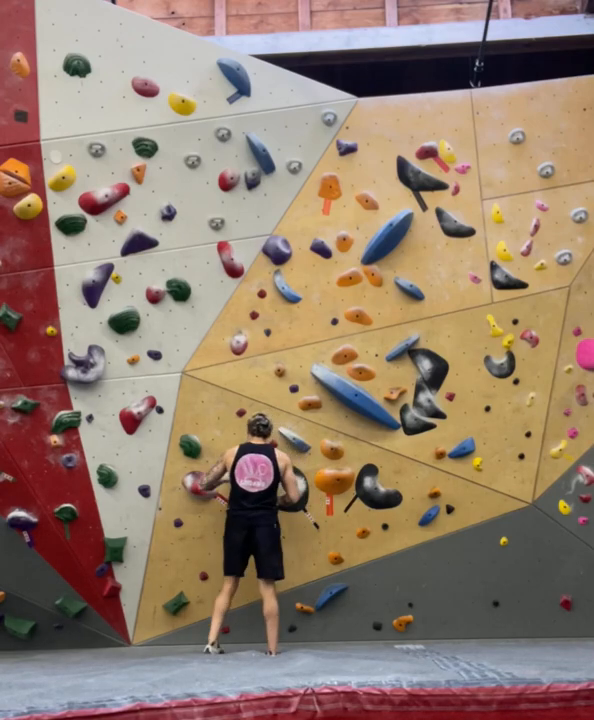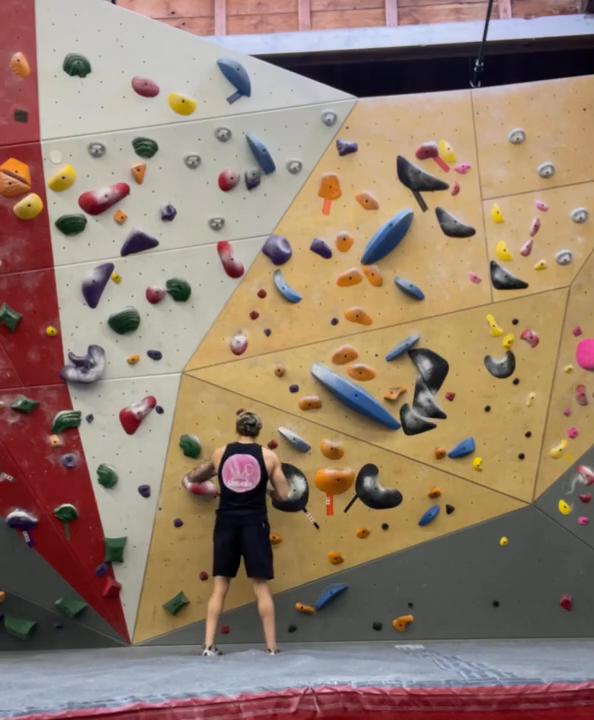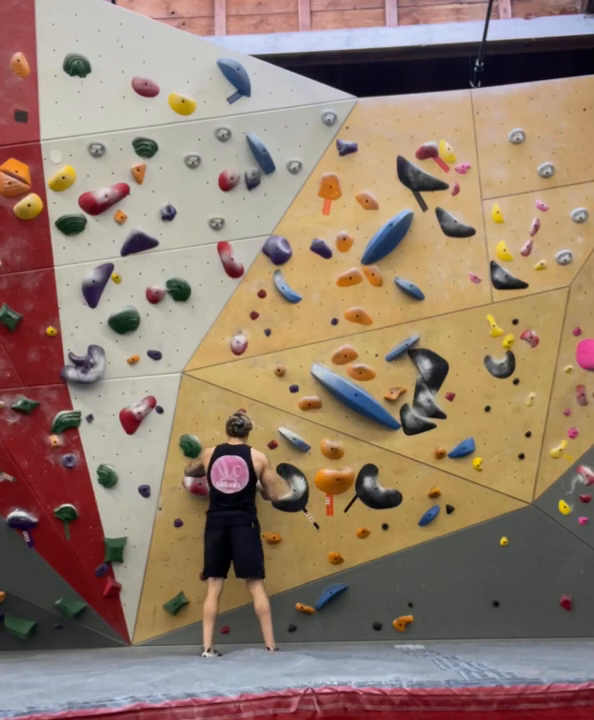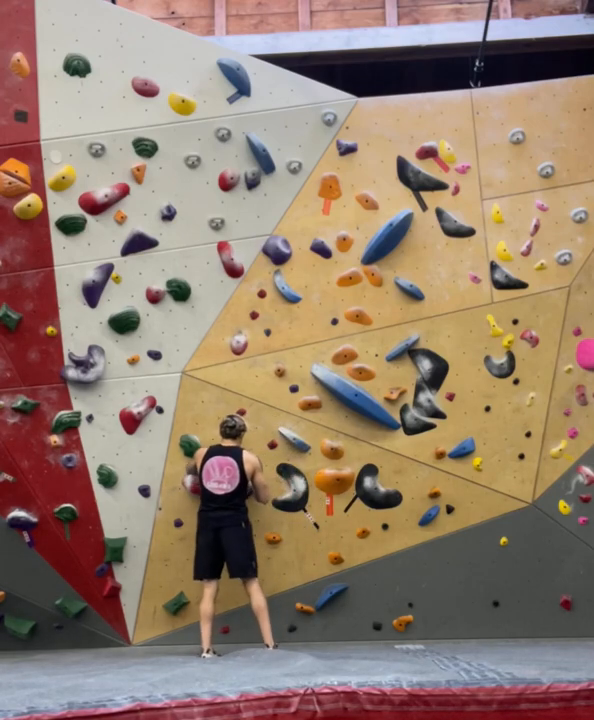
dt=0.2s
person 1, frame 1
left shoulder: (232, 453)
right shoulder: (281, 457)
left elbow: (205, 484)
right elbow: (293, 497)
left wrist: (223, 479)
left hip: (237, 524)
right hip: (266, 525)
left knee: (229, 586)
right knee: (268, 589)
left ankle: (212, 642)
right ankle: (272, 649)
person 1, frame 2
left shoulder: (220, 453)
right shoulder: (269, 456)
left elbow: (192, 478)
right elbow: (283, 494)
left hip: (224, 525)
right hip: (254, 526)
left knee: (219, 588)
right knee: (261, 587)
left ankle: (208, 646)
right ankle: (271, 648)
person 1, frame 3
left shoulder: (209, 454)
right shoulder: (258, 457)
left elbow: (190, 472)
right elbow: (274, 494)
left hip: (216, 525)
right hip: (244, 525)
left knee: (214, 589)
right knee: (256, 586)
left ankle: (208, 648)
right ankle: (271, 646)
person 1, frame 4
left shoulder: (202, 454)
right shoulder: (250, 459)
left elbow: (190, 470)
right elbow: (264, 498)
left hip: (207, 525)
right hip: (235, 526)
left knee: (209, 590)
right knee: (252, 584)
left ankle: (206, 649)
right ankle: (269, 644)
